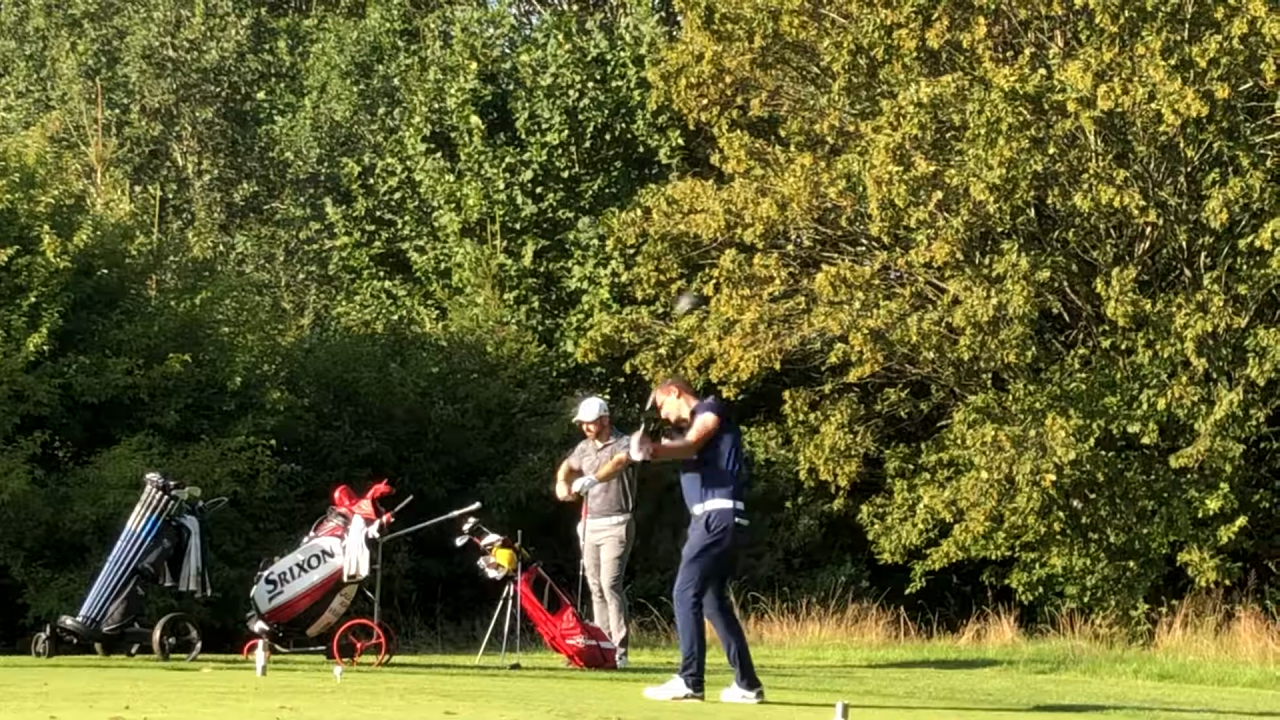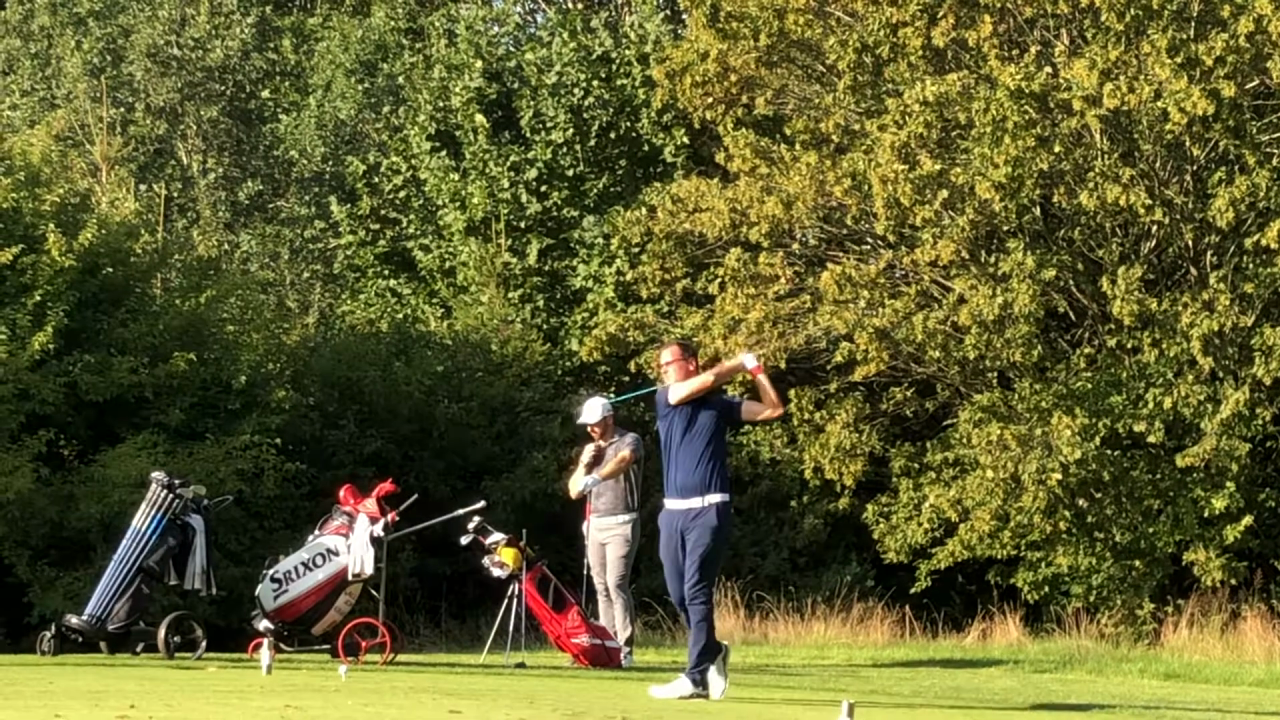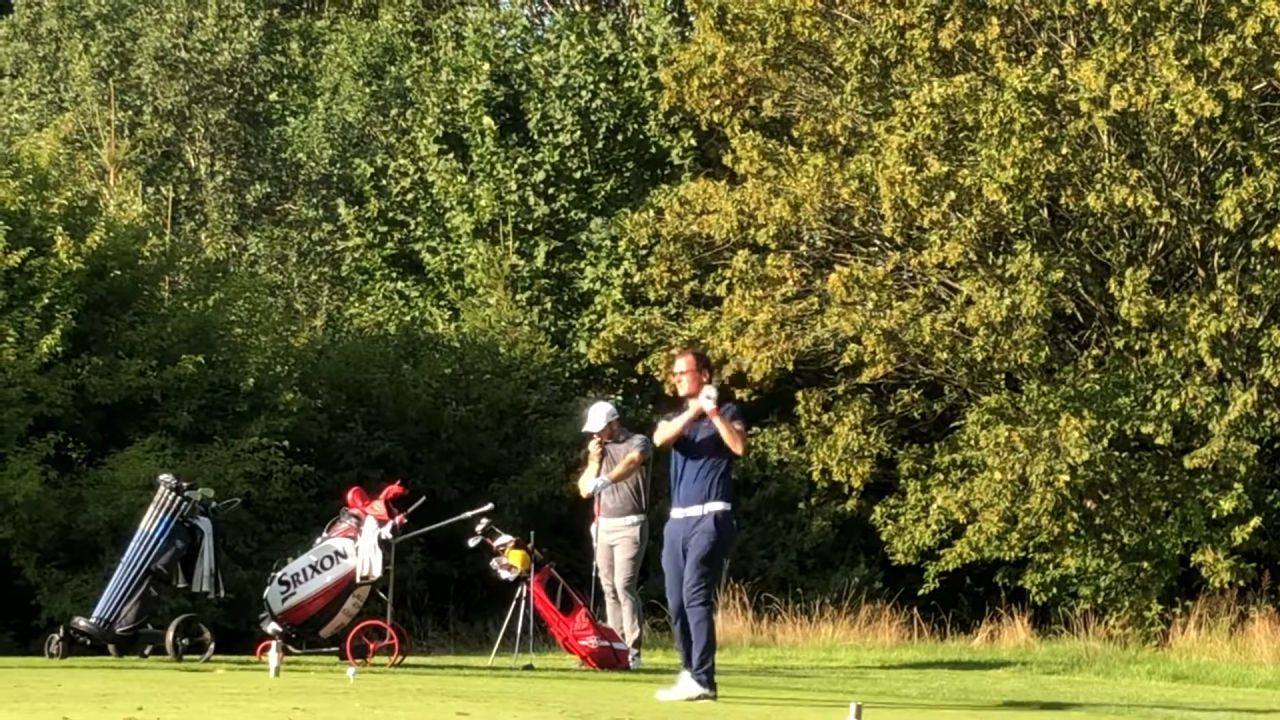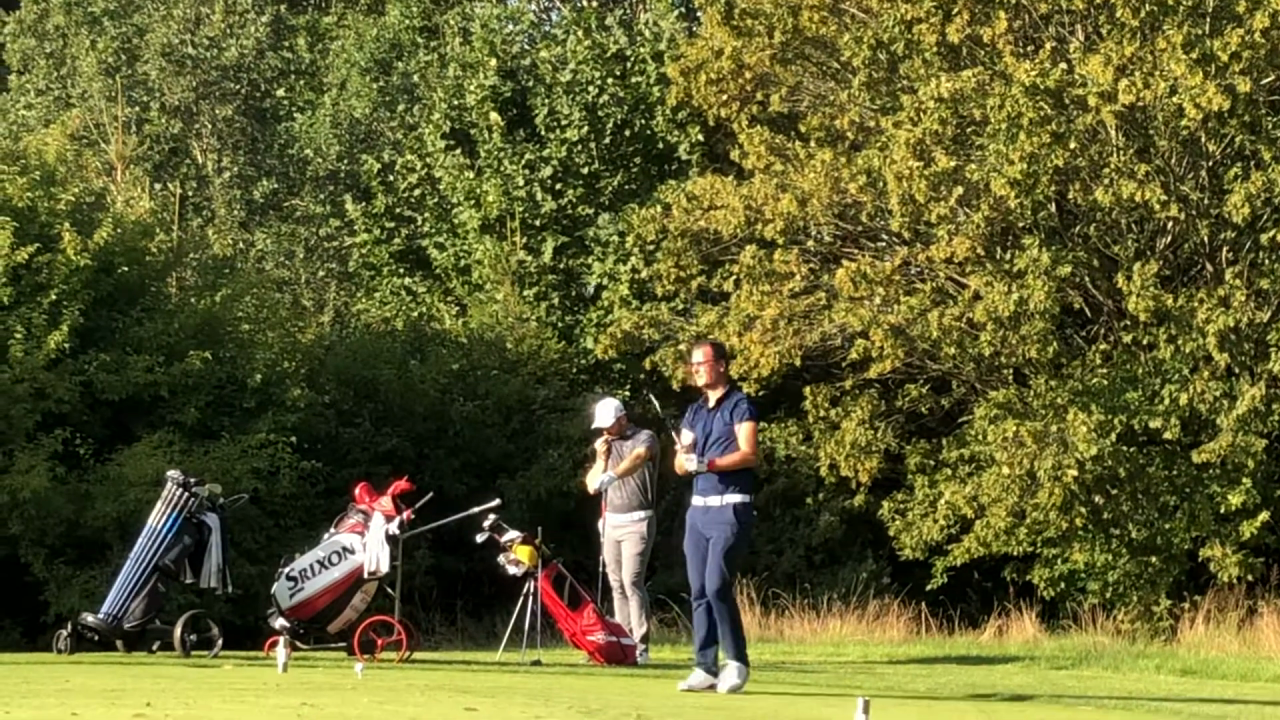
dt=0.4s
person 1, frame 1
left shoulder: (711, 407)
right shoulder: (672, 436)
left elbow: (692, 441)
right elbow: (676, 453)
left wrist: (658, 449)
right wrist: (644, 449)
left hip: (720, 518)
right hip: (706, 521)
left knee: (686, 594)
right knee: (713, 601)
left ankle: (689, 681)
right ankle: (746, 683)
person 1, frame 2
left shoulder: (722, 405)
right shoulder: (664, 399)
left elbow: (775, 409)
right elbow: (705, 381)
left wrist: (755, 370)
right wrist: (738, 363)
left hip: (709, 510)
right hip: (673, 512)
left knee: (696, 592)
right knee: (678, 593)
left ankle: (696, 679)
right ankle: (712, 652)
person 1, frame 3
left shoulder: (727, 412)
right shoulder: (674, 417)
left elbow: (740, 447)
right elbow: (660, 438)
left wrist: (714, 411)
right wrist: (694, 410)
left hip: (712, 518)
right hip: (678, 520)
left knee: (697, 595)
right knee: (677, 602)
left ankle: (701, 679)
right ankle: (691, 670)
person 1, frame 4
left shoulder: (739, 404)
right shoulder: (694, 411)
left elbow: (749, 454)
right elbow: (680, 466)
left wrist: (706, 463)
right wrist: (683, 455)
left hip: (730, 509)
right hip: (698, 509)
left knee: (717, 585)
right knee: (699, 590)
left ankle: (736, 661)
right ankle: (705, 668)
person 2, frame 1
left shoulder: (624, 443)
right shoulder: (583, 447)
left elbow: (617, 464)
right elbow: (566, 466)
left wrist: (592, 479)
right wrist: (562, 485)
left hip: (616, 525)
right hip: (590, 526)
left knee: (611, 585)
right knee: (596, 588)
left ankle: (620, 651)
person 2, frame 2
left shoulder: (629, 440)
right shoulder: (591, 448)
left elbow: (622, 461)
right elbow: (574, 492)
left wrist: (596, 478)
right wrist: (585, 463)
left hip: (621, 524)
right hip: (595, 525)
left knee: (617, 584)
right knee: (601, 587)
left ankle: (625, 650)
person 2, frame 3
left shoulder: (638, 442)
right shoulder: (598, 449)
left elbow: (631, 463)
right elbow: (584, 490)
left wrist: (605, 481)
right wrist: (594, 460)
left hip: (629, 526)
right hip: (603, 526)
left knee: (624, 586)
right knee: (609, 589)
left ankle: (633, 652)
person 2, frame 4
left shoulder: (644, 437)
right shoulder: (605, 445)
left elbow: (637, 459)
right elbow: (591, 487)
left wrist: (612, 475)
right wrist: (601, 457)
left hip: (637, 521)
right hip: (610, 522)
left knee: (632, 582)
right knee: (617, 585)
left ankle: (641, 647)
